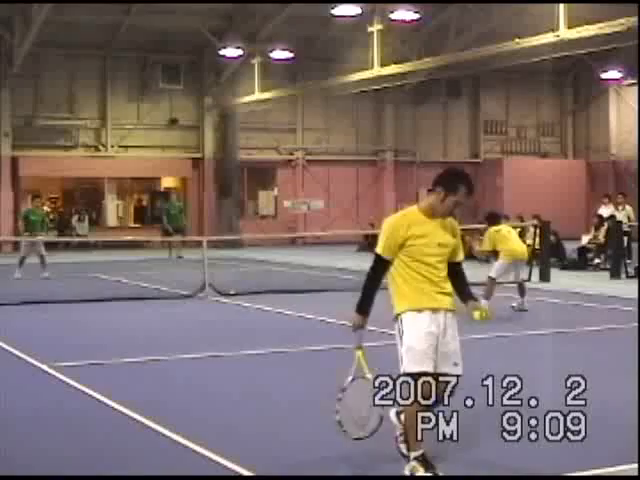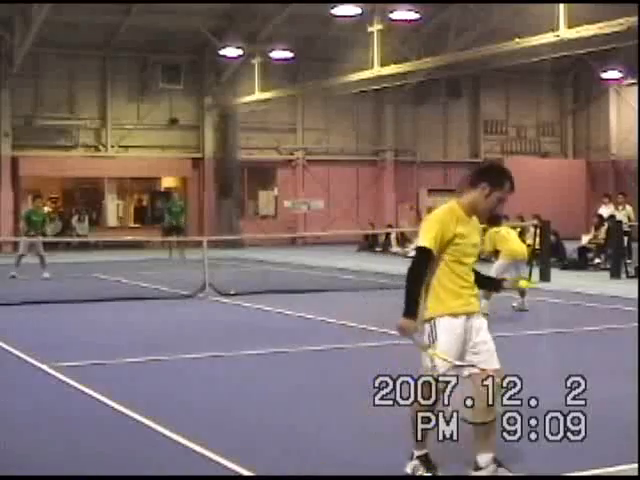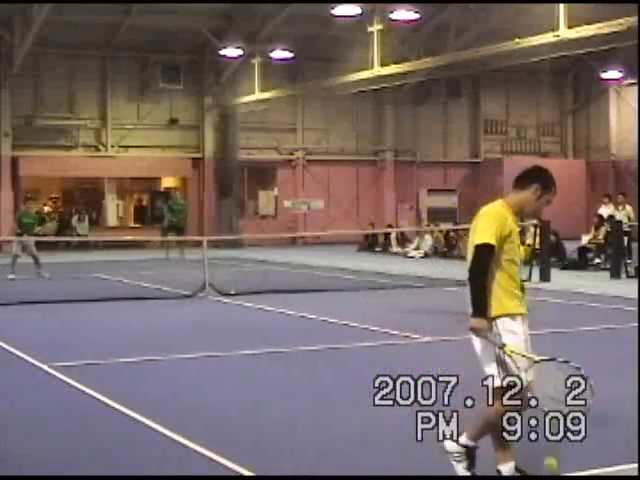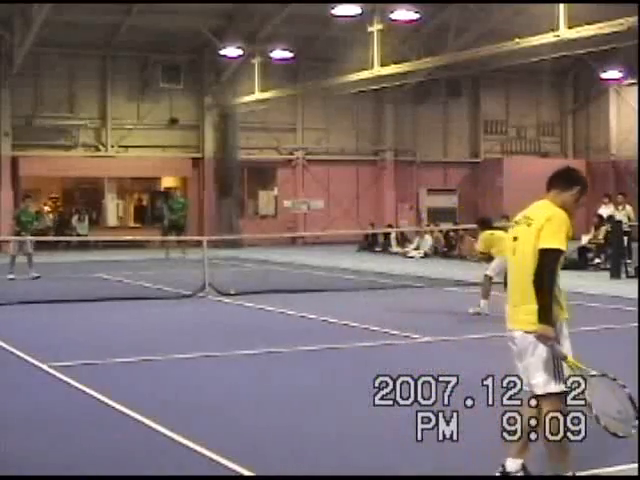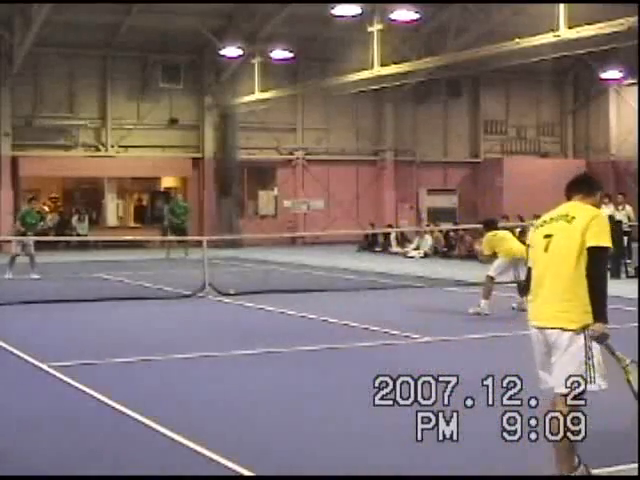
dt=0.3s
person 1, frame 1
left shoulder: (452, 228)
right shoulder: (400, 223)
right elbow: (377, 271)
left wrist: (469, 299)
right wrist: (362, 311)
left hip: (445, 313)
right hip: (414, 313)
left knee: (442, 387)
right knee: (421, 387)
left ankle: (403, 415)
right ankle: (416, 457)
person 1, frame 2
left shoulder: (474, 224)
right shoulder: (442, 217)
right elbow: (418, 268)
left wrist: (499, 284)
right wrist: (409, 315)
left hip: (472, 315)
right hip: (443, 317)
left ankle: (485, 461)
right ankle: (419, 457)
person 1, frame 3
left shoulder: (508, 219)
right shoulder: (495, 214)
right elbow: (478, 267)
right wrist: (480, 315)
left hip: (511, 317)
right hip: (497, 319)
left knee: (504, 394)
right knee: (516, 394)
left ankle: (506, 467)
right ankle: (464, 443)
person 1, frame 4
left shoulder: (525, 216)
right shoulder: (556, 218)
right elbow: (544, 273)
right wrist: (545, 320)
left hip: (521, 320)
right hip: (542, 324)
left knee: (538, 396)
right knee: (554, 399)
left ankle: (513, 464)
right ankle: (562, 474)
person 1, frame 5
left shoulder: (543, 222)
right shoulder: (594, 217)
right elbow: (596, 270)
right wrist: (600, 318)
left hip: (538, 318)
right hip: (572, 320)
left knee: (561, 396)
right knee: (567, 402)
left ankle: (569, 462)
right ankle: (565, 470)
